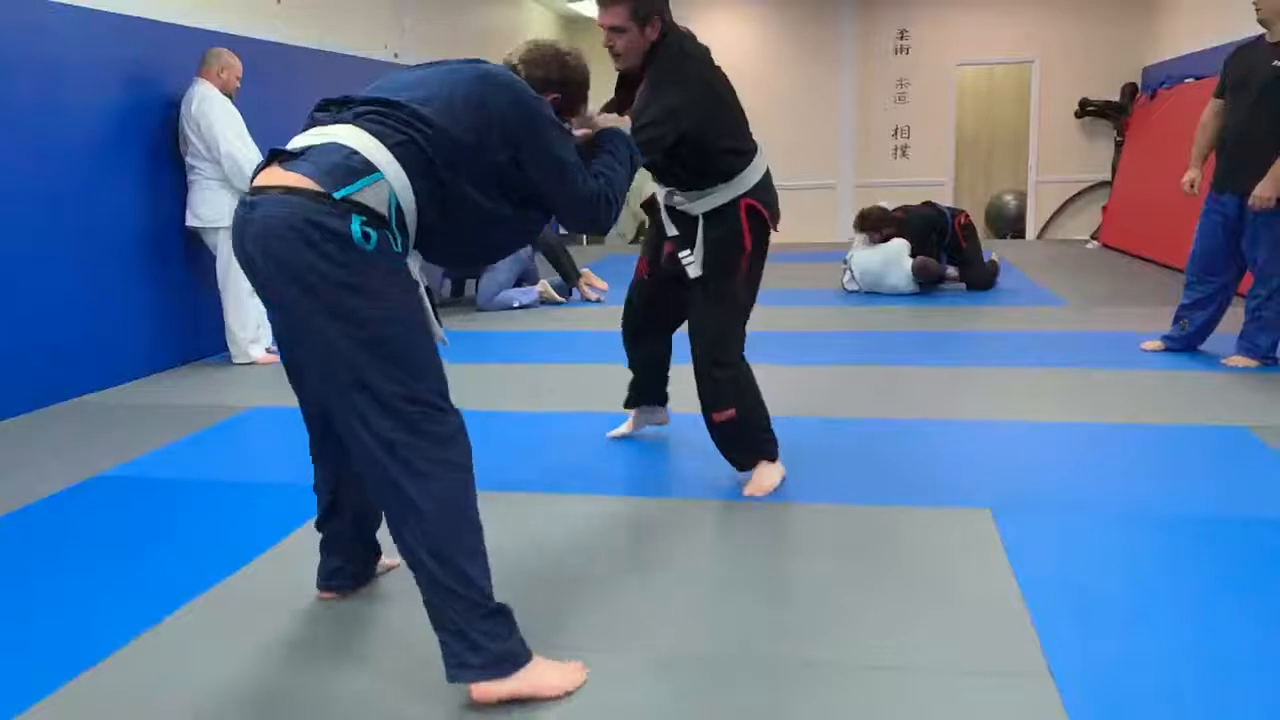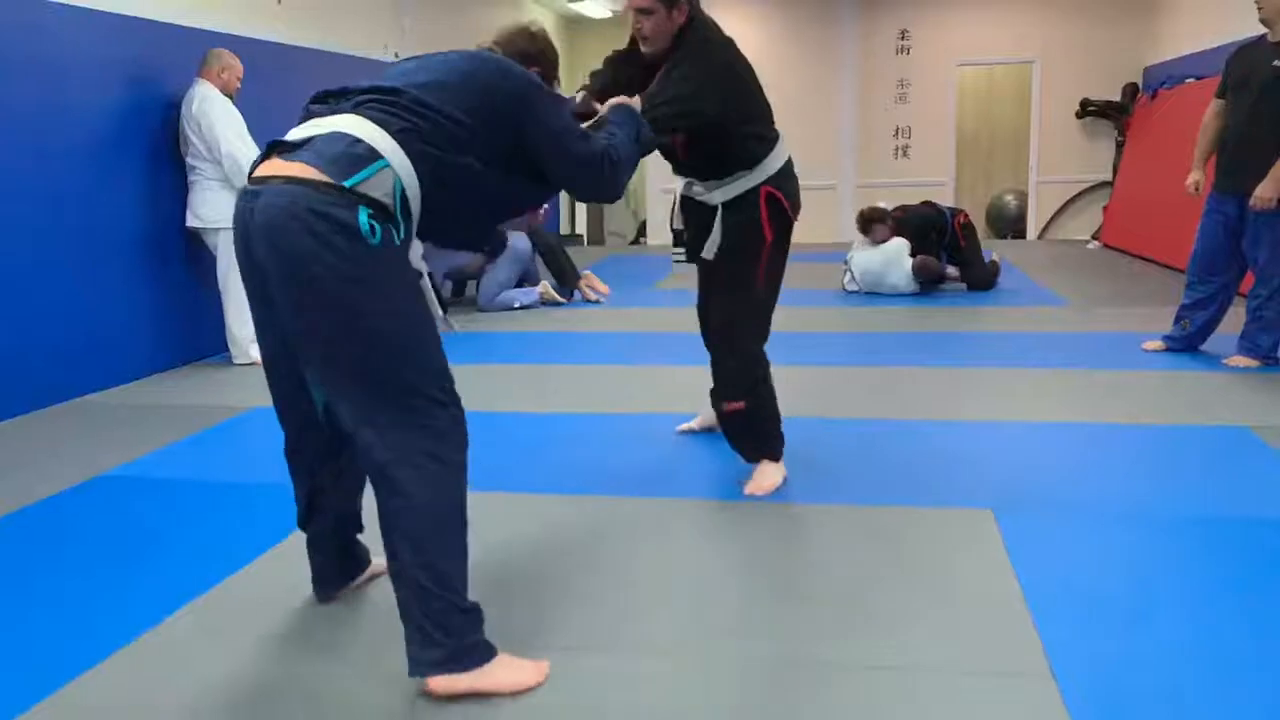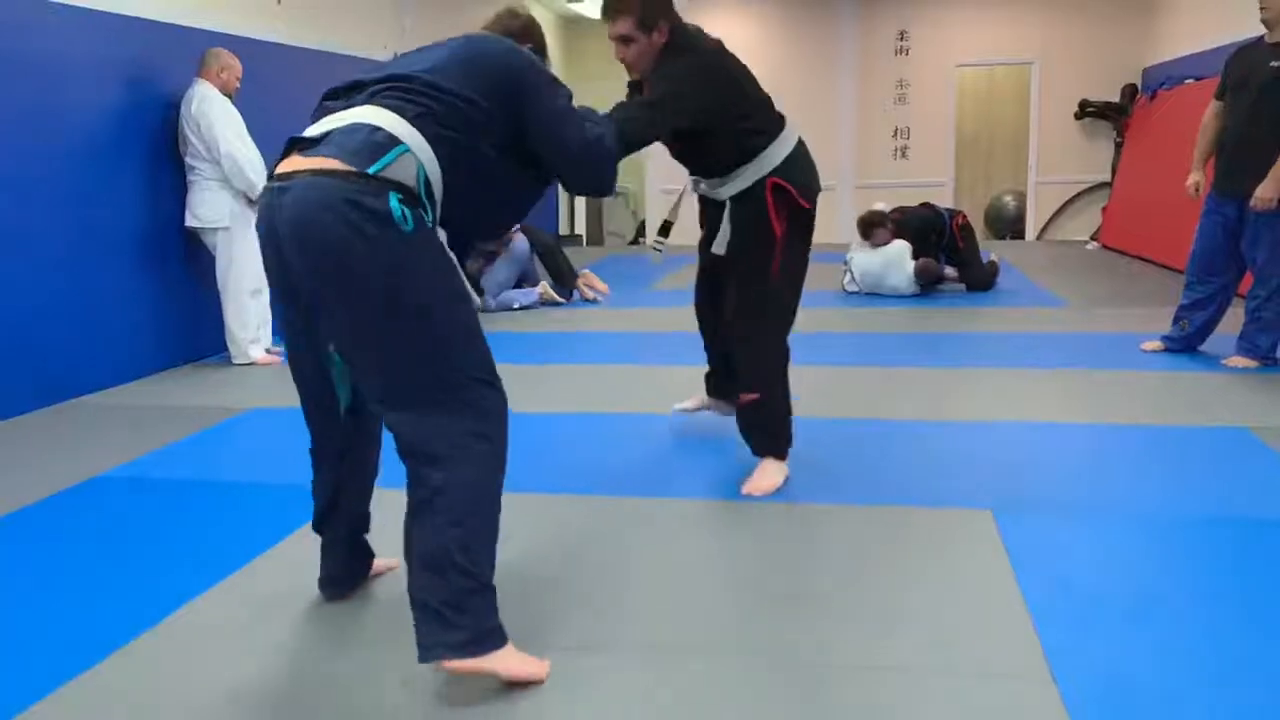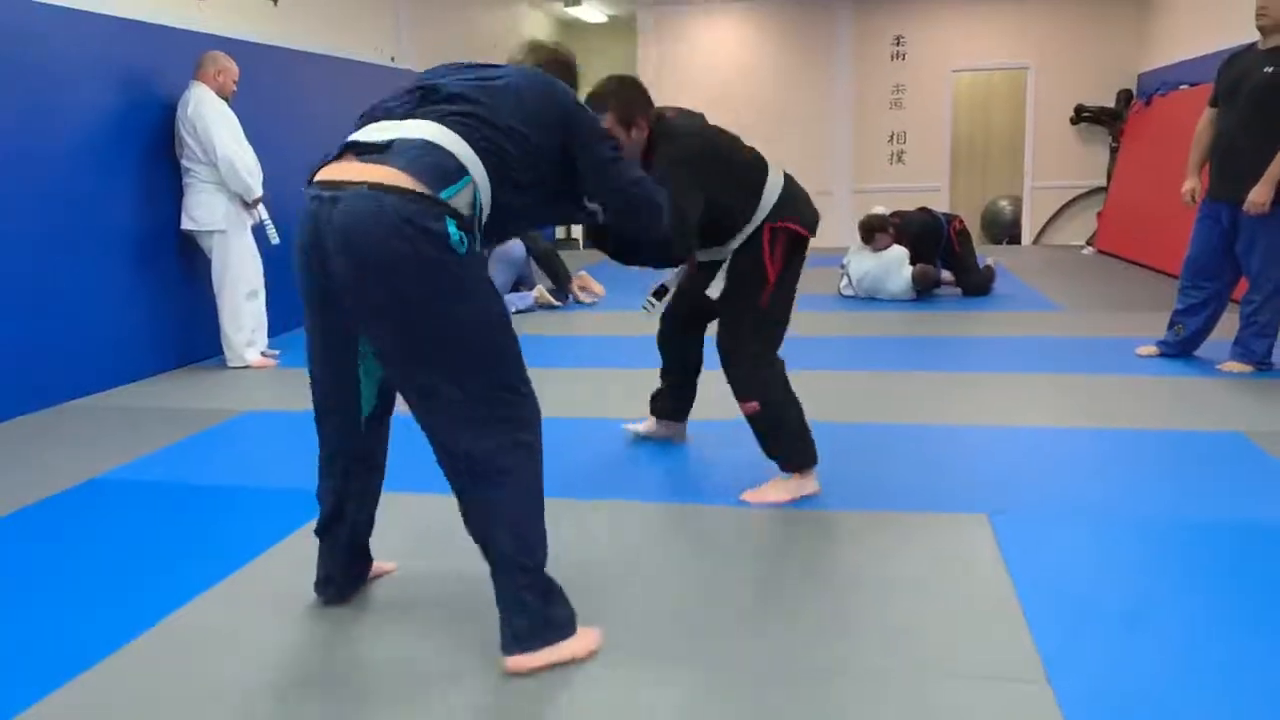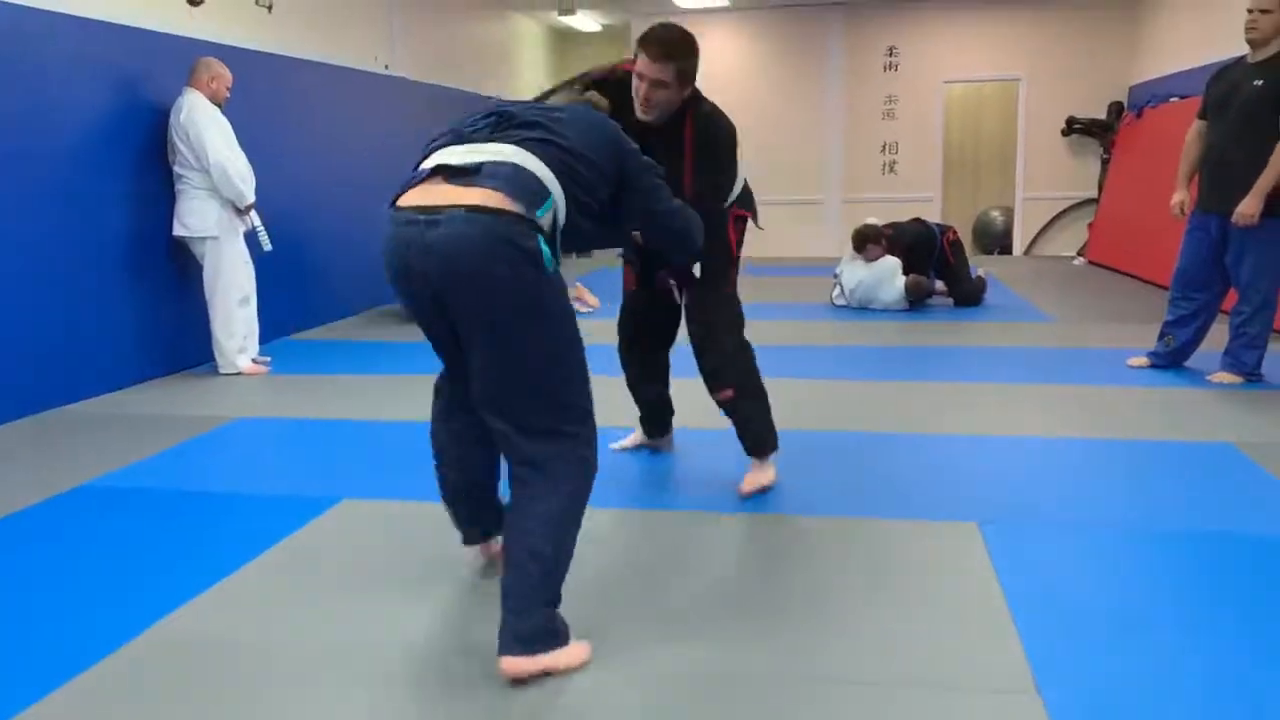
dt=0.2s
person 1, frame 1
left shoulder: (442, 76)
right shoulder: (516, 104)
right elbow: (590, 211)
right wrist: (617, 142)
left hip: (261, 212)
right hip: (329, 228)
left knee: (341, 411)
right knee: (418, 432)
left ankle: (346, 561)
right ankle: (492, 659)
person 1, frame 2
left shoulder: (426, 72)
right shoulder: (514, 87)
right elbow: (597, 178)
left wrist: (500, 211)
right wrist: (628, 121)
left hip: (262, 202)
right hip: (331, 220)
left knee: (320, 407)
right knee: (418, 428)
left ankle: (337, 564)
right ankle: (452, 653)
person 1, frame 3
left shoulder: (426, 64)
right shoulder: (517, 68)
right elbow: (591, 171)
left wrist: (464, 240)
right wrist: (593, 124)
left hip: (283, 200)
right hip: (357, 210)
left knee: (342, 400)
right knee: (460, 413)
left ankle: (344, 564)
right ankle: (464, 633)
person 1, frame 4
left shoulder: (451, 76)
right shoulder: (561, 106)
right elbow: (644, 220)
left hip: (323, 205)
right hip: (408, 224)
left knee: (351, 401)
right knee: (499, 428)
left ankle: (341, 569)
right ankle: (535, 628)
person 1, frame 5
left shoulder: (500, 115)
right shoulder: (606, 138)
right elbow: (682, 237)
right wrist: (632, 226)
left hip: (407, 229)
right hip: (494, 237)
left knee: (466, 381)
right knee: (554, 440)
left ankle: (480, 526)
right ankle: (530, 635)
person 2, frame 1
left shoulder: (683, 72)
right shoulder: (651, 55)
left elbow: (636, 146)
right elbow: (628, 106)
left hip: (733, 211)
right hip: (682, 204)
left knee: (715, 341)
right knee: (642, 312)
left ankle: (761, 456)
right ankle: (648, 404)
person 2, frame 2
left shoulder: (706, 58)
right shoulder: (663, 41)
left elbow: (645, 125)
right elbow: (622, 70)
right wrist: (588, 97)
left hip: (755, 199)
right hip: (710, 196)
left knee: (736, 326)
right knee: (714, 315)
left ankle: (767, 453)
right ankle: (729, 407)
person 2, frame 3
left shoulder: (690, 67)
right shoulder: (670, 53)
left elbow: (635, 126)
right elbow: (639, 110)
left hip: (772, 189)
right hip: (731, 191)
left knee: (756, 316)
right knee: (713, 300)
left ankle: (773, 453)
right ankle: (723, 393)
person 2, frame 4
left shoulder: (679, 154)
right shoulder: (659, 134)
left elbow: (669, 243)
left hip: (769, 230)
right hip: (728, 234)
left knee: (744, 345)
right knee: (678, 323)
left ankle: (799, 470)
right ankle: (669, 419)
person 2, frame 5
left shoulder: (711, 129)
right shoulder: (614, 87)
left hip: (712, 220)
left knee: (715, 330)
right knee: (638, 331)
left ankle: (761, 453)
right ankle: (656, 429)
person 3, frame 1
right shoulder: (1242, 55)
right elbow: (1214, 113)
right wrist: (1195, 165)
right hip: (1226, 186)
right knee: (1206, 266)
right ankle: (1181, 336)
person 3, frame 2
right shoulder: (1243, 55)
right elbow: (1216, 113)
right wrist: (1198, 166)
right hip: (1228, 186)
right knee: (1207, 266)
right ankle: (1182, 336)
person 3, frame 3
right shoulder: (1242, 56)
right elbow: (1215, 114)
right wrist: (1198, 168)
right hip: (1227, 187)
right knee: (1206, 267)
right ankle: (1182, 336)
person 3, frame 4
right shoulder: (1235, 62)
right elbow: (1209, 121)
right wrist: (1193, 175)
right hip: (1220, 193)
right knee: (1200, 273)
right ankle: (1176, 342)
person 3, frame 5
right shoulder: (1224, 75)
right elbow: (1198, 134)
right wrist: (1182, 187)
right hip: (1210, 205)
right knee: (1190, 284)
left ankle: (1242, 365)
right ankle: (1166, 352)
person 4, frame 1
left shoulder: (199, 99)
right shoulder: (210, 101)
right elbow: (231, 153)
left wrist: (252, 188)
left hip: (223, 202)
right hip: (225, 204)
right knee: (241, 278)
left ankle: (258, 340)
right ankle: (247, 349)
person 4, frame 2
left shoulder: (199, 100)
right shoulder: (210, 101)
right elbow: (231, 153)
left hip: (222, 202)
right hip: (224, 204)
right knee: (241, 278)
left ankle: (257, 340)
right ankle: (247, 349)
person 4, frame 3
left shoulder: (199, 100)
right shoulder: (210, 101)
right elbow: (231, 153)
left wrist: (252, 189)
right wrist: (258, 189)
left hip: (223, 202)
right hip: (225, 205)
left knee: (253, 273)
right knee: (241, 278)
left ankle: (259, 340)
right ankle: (247, 349)
person 4, frame 4
left shoulder: (194, 102)
right shoulder: (206, 104)
right elbow: (228, 155)
left wrist: (247, 193)
right wrist: (253, 192)
left hip: (219, 205)
right hip: (220, 208)
left knee: (247, 276)
right knee: (237, 281)
left ankle: (253, 343)
right ankle: (242, 352)
person 4, frame 5
left shoulder: (189, 109)
right shoulder: (199, 110)
right elbow: (220, 162)
left wrist: (239, 200)
right wrist: (245, 198)
left hip: (212, 211)
right hip: (212, 214)
left knee: (239, 282)
right knee: (229, 287)
left ankle: (244, 350)
right ankle: (233, 359)
